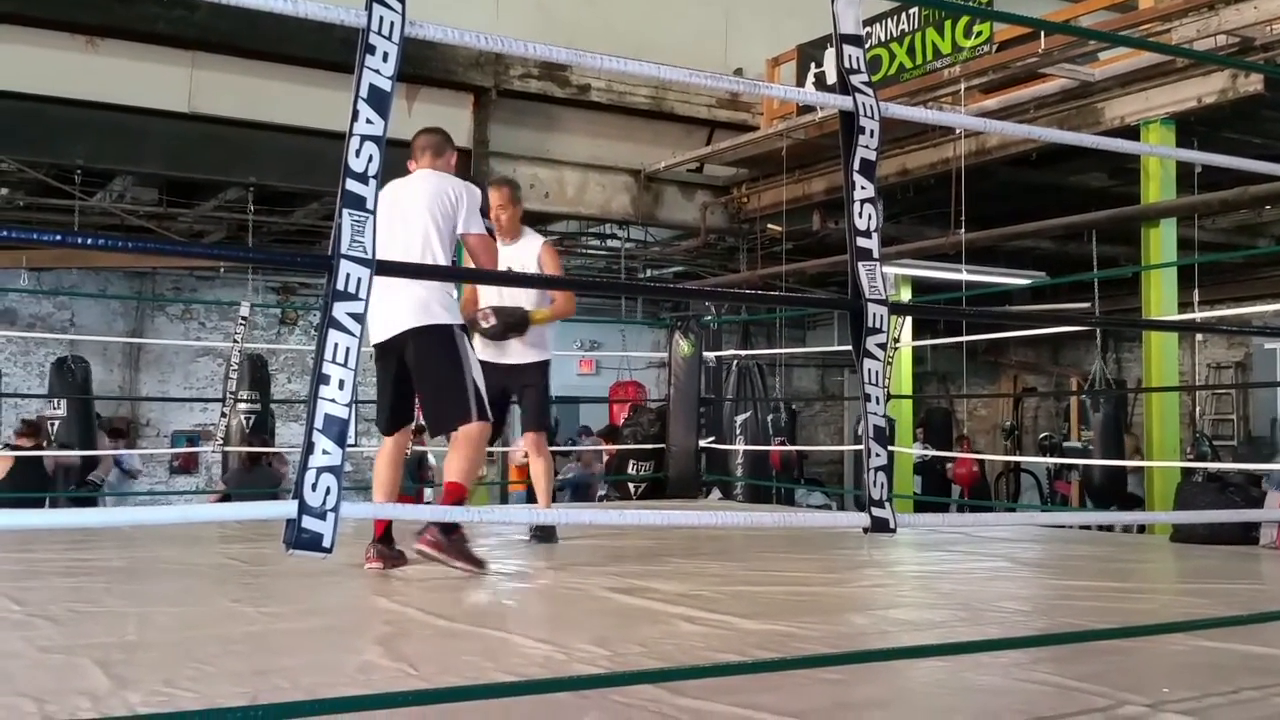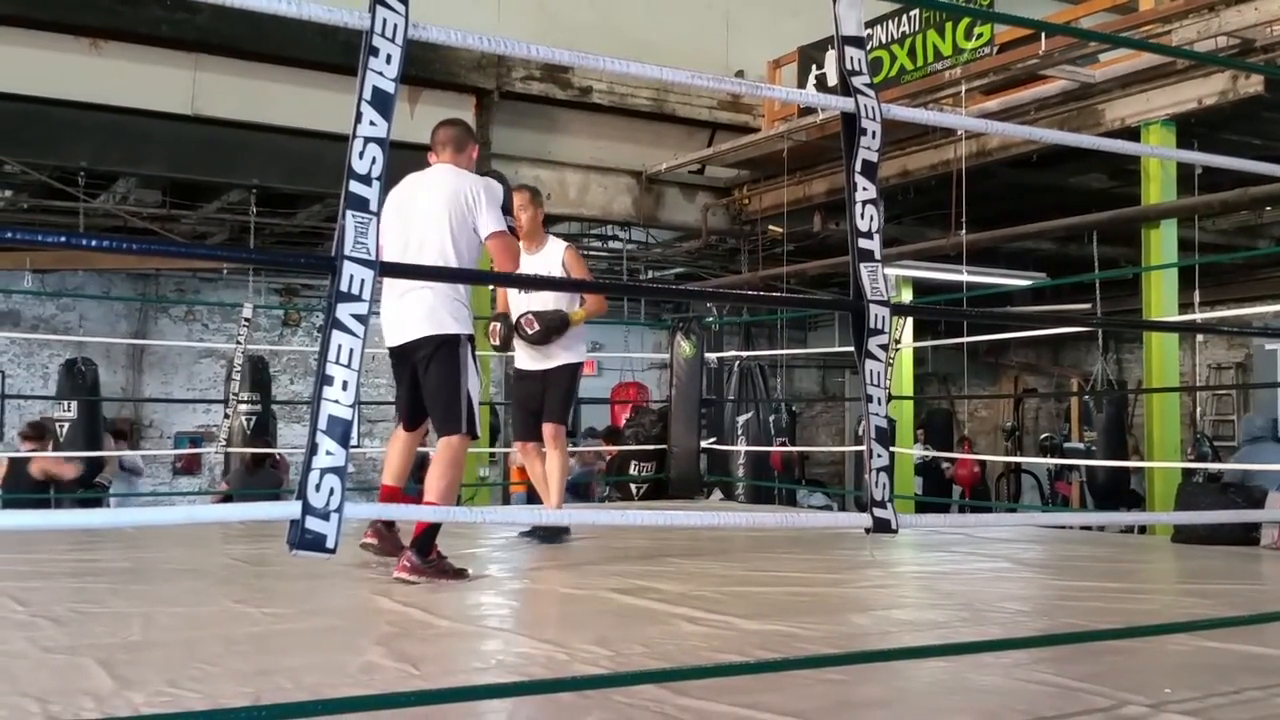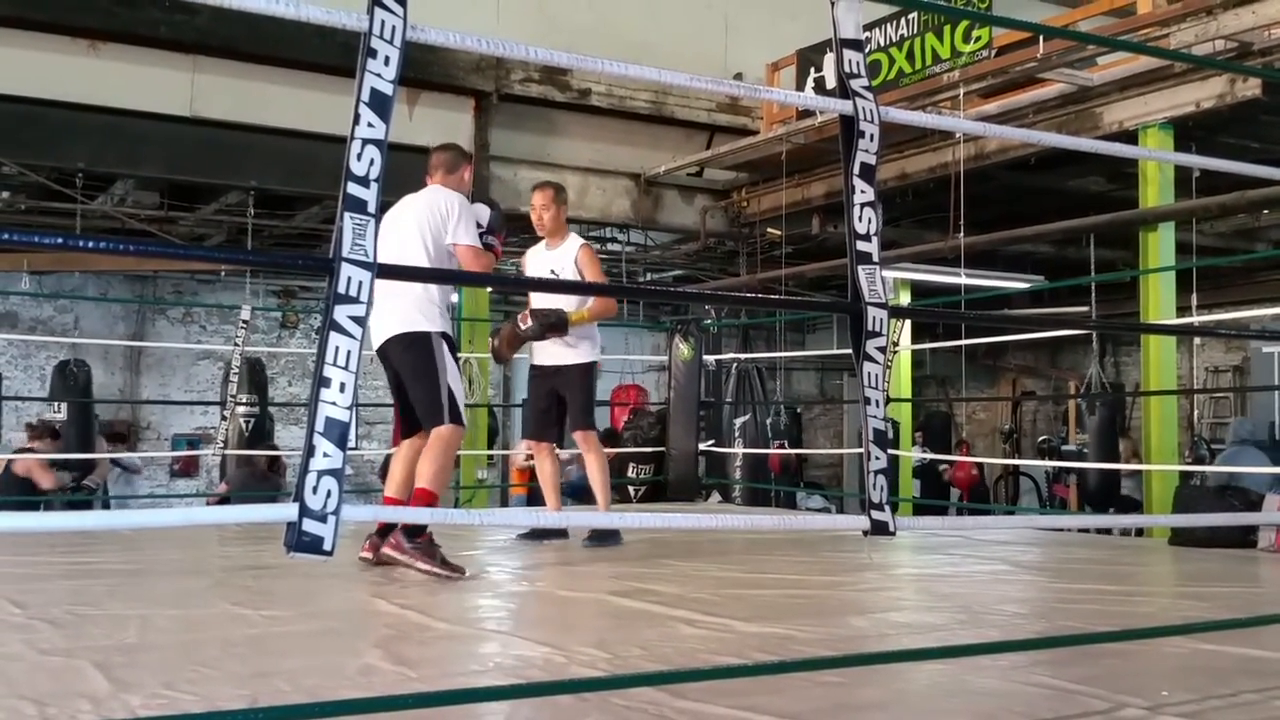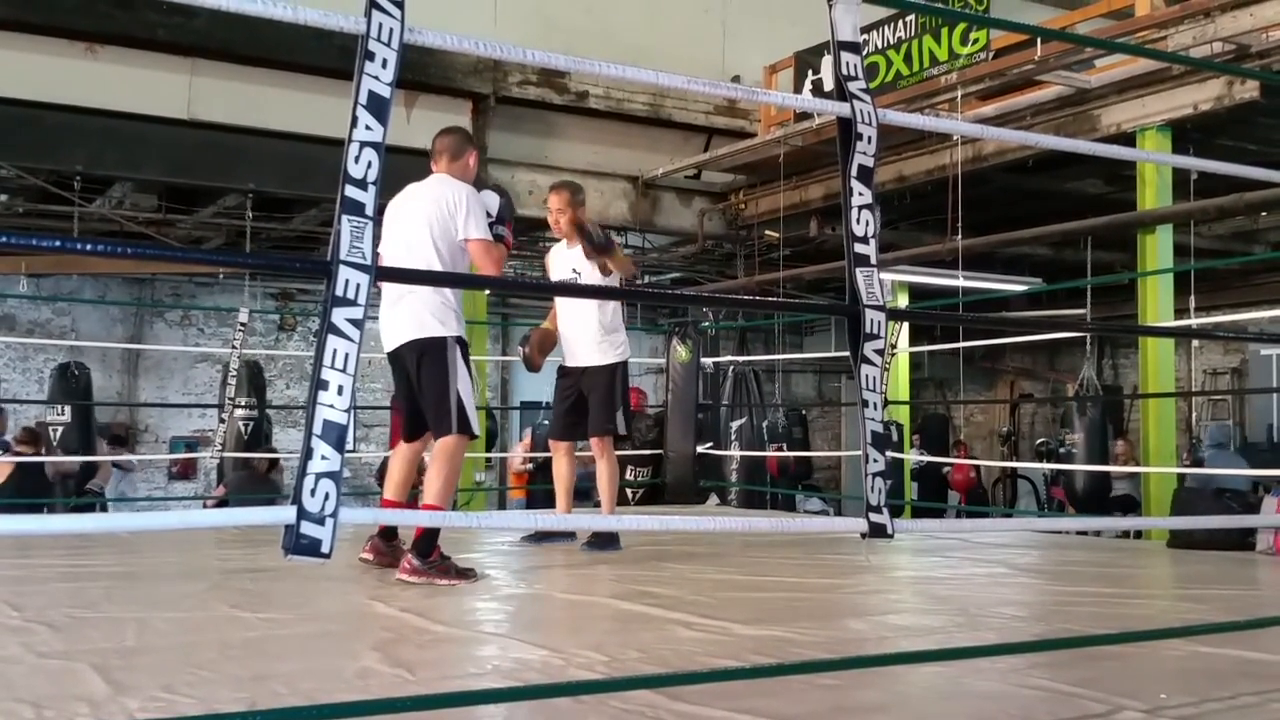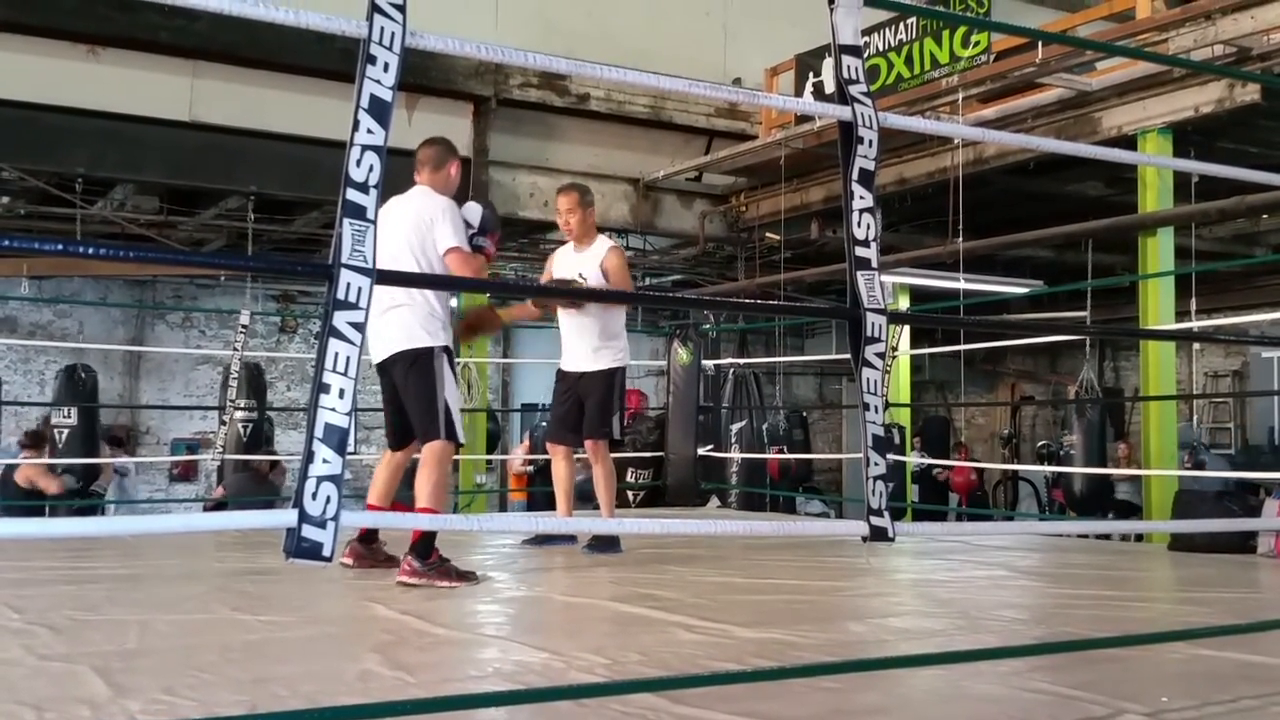
dt=0.5s
person 1, frame 1
left shoulder: (385, 194)
right shoulder: (457, 188)
right elbow: (487, 261)
right wrist: (481, 229)
left hip: (384, 322)
right hip: (431, 316)
left knee: (394, 432)
right knee: (473, 423)
left ankle: (382, 542)
right ankle: (442, 528)
person 1, frame 2
left shoulder: (401, 188)
right shoulder: (477, 186)
left elbow: (381, 257)
right elbow: (507, 262)
right wrist: (504, 226)
left hip: (398, 322)
right hip: (443, 321)
left knee: (410, 422)
right knee: (456, 435)
left ankle: (382, 523)
right ankle: (420, 552)
person 1, frame 3
left shoulder: (400, 208)
right shoulder: (453, 202)
right elbow: (477, 268)
right wrist: (492, 245)
left hip: (386, 327)
right hip: (418, 325)
left knee: (415, 433)
right knee: (447, 425)
left ankle: (383, 535)
right ankle: (411, 533)
person 1, frame 4
left shoulder: (402, 198)
right shoulder: (462, 193)
left elbow: (382, 268)
right elbow: (489, 266)
right wrist: (502, 234)
left hip: (396, 327)
right hip: (434, 327)
left knee: (415, 434)
right knee: (453, 434)
left ankle: (384, 538)
right ankle: (423, 554)
person 1, frame 5
left shoulder: (389, 209)
right shoulder: (441, 207)
right elbow: (467, 274)
right wrist: (484, 248)
left hip: (384, 339)
right hip: (420, 339)
left knee: (403, 443)
right knee: (440, 441)
left ankle: (364, 542)
right ankle: (422, 556)
person 2, frame 1
left shoulder: (540, 248)
left elbow: (567, 303)
right elbow: (469, 299)
left wrist: (527, 318)
right wrist: (465, 319)
left hip: (531, 359)
right hip: (488, 358)
left knee: (534, 439)
left ankle: (544, 519)
person 2, frame 2
left shoulder: (564, 253)
left elbow: (598, 302)
right elbow: (502, 308)
left wrist: (565, 320)
right wrist: (500, 325)
left hip: (563, 361)
right hip: (525, 365)
left knee: (552, 433)
right knee: (525, 444)
right ankle: (552, 514)
person 2, frame 3
left shoulder: (581, 251)
right shoulder: (531, 257)
left elbow: (608, 304)
left wrist: (567, 320)
left hip: (577, 360)
right hip: (542, 362)
left knee: (584, 435)
right knee: (539, 442)
left ankle: (606, 523)
person 2, frame 4
left shoulder: (598, 247)
right shoulder: (553, 256)
left elbow: (627, 268)
left wrist: (606, 249)
left hip: (606, 361)
right hip: (570, 364)
left knee: (600, 441)
right knee: (559, 442)
left ankle: (608, 528)
person 2, frame 5
left shoulder: (610, 253)
right shoulder: (557, 257)
left elbow: (625, 293)
right elbow: (536, 306)
right wrist: (496, 317)
left hip: (604, 366)
right hip: (569, 366)
left knee: (596, 445)
right knee: (557, 445)
left ankle: (608, 531)
